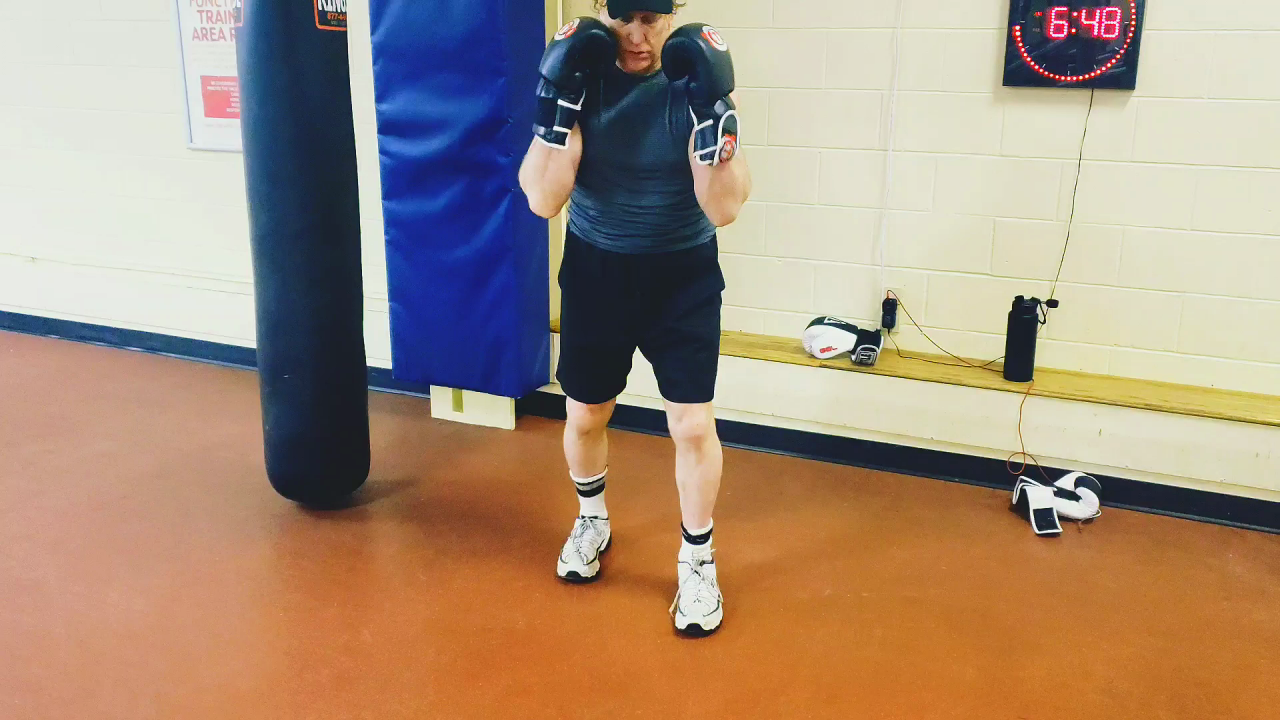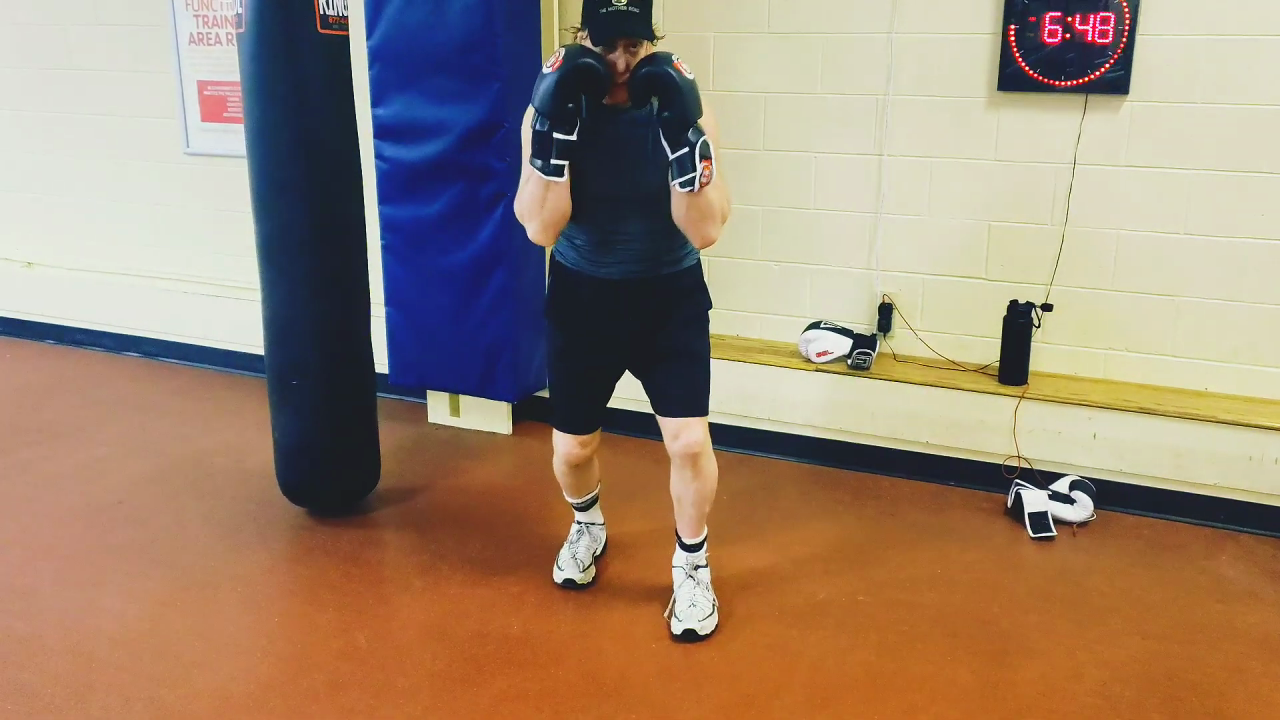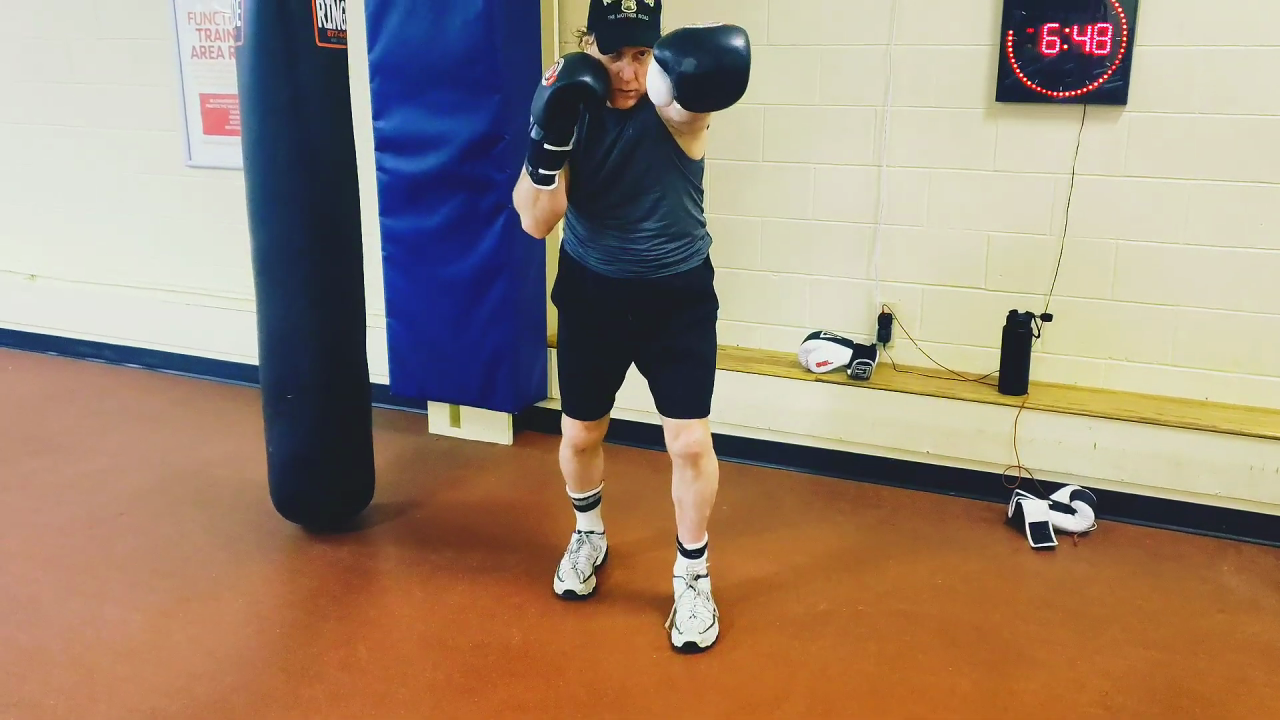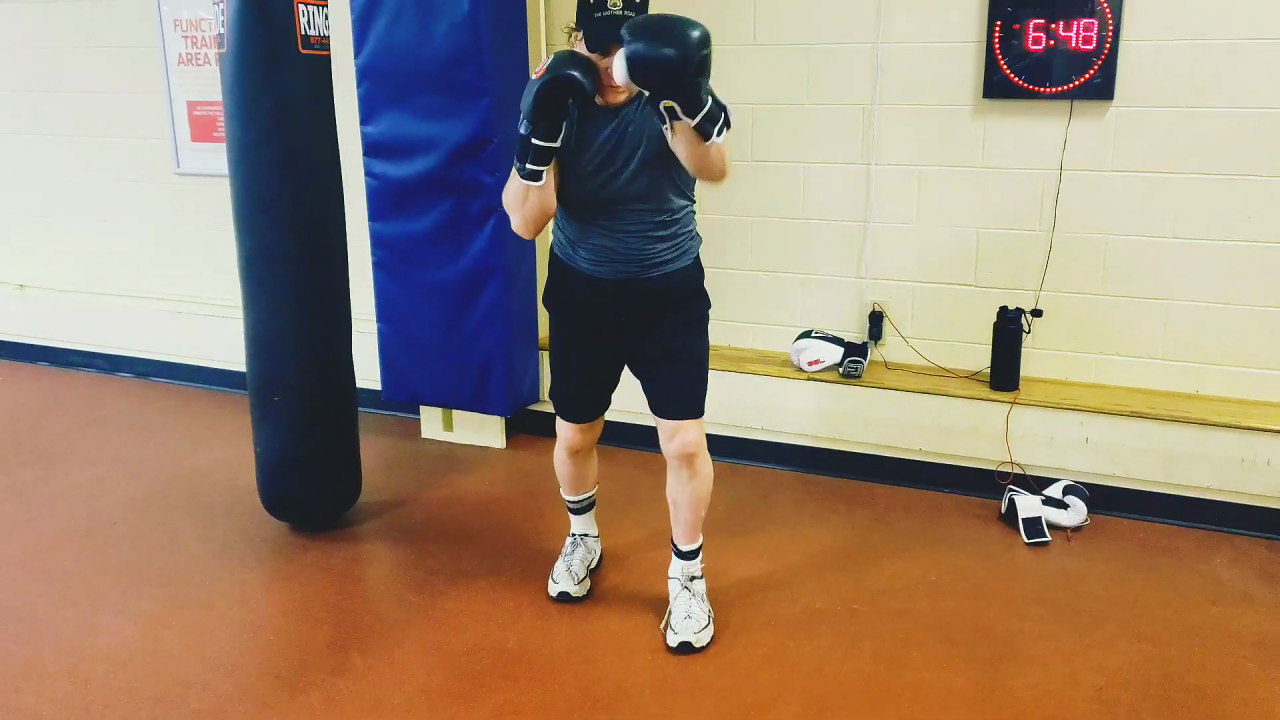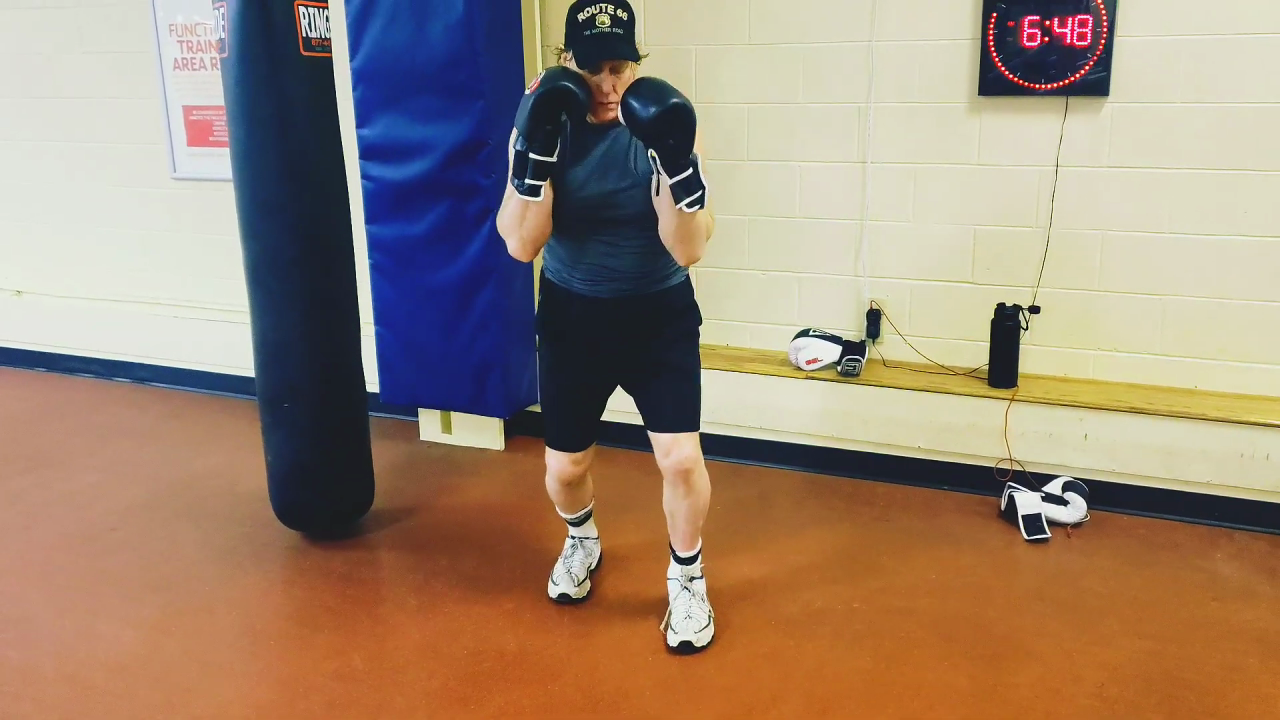
dt=1s
person 1, frame 1
left shoulder: (699, 82)
right shoulder: (578, 80)
left elbow: (724, 208)
right elbow: (542, 200)
left wrist: (713, 107)
right wrist: (558, 97)
left hip: (683, 276)
right hip: (596, 270)
left knee: (693, 424)
right knee: (585, 415)
left ankle: (697, 561)
right ankle: (592, 520)
person 1, frame 2
left shoulder: (680, 109)
right shoulder: (549, 110)
left elbow: (705, 231)
right elbow: (540, 229)
left wrist: (682, 131)
right wrist: (555, 126)
left hip: (671, 298)
right hip: (582, 298)
left knee: (690, 443)
right knee: (572, 446)
left ankle: (692, 566)
right ankle: (588, 526)
person 1, frame 3
left shoulder: (671, 102)
right shoulder: (569, 104)
left elbow: (691, 93)
right elbow: (535, 221)
left wrist: (697, 71)
right wrist: (550, 134)
left hip: (678, 294)
right hip: (592, 293)
left knee: (690, 443)
right knee: (580, 434)
left ankle: (693, 576)
right ankle: (589, 535)
person 1, frame 4
left shoulder: (666, 99)
right shoulder: (556, 104)
left elbow: (713, 167)
right elbow: (525, 222)
left wrist: (690, 94)
right wrist: (538, 131)
left hip: (669, 296)
right hip: (583, 294)
left knee: (685, 442)
right knee: (574, 434)
left ankle: (687, 576)
right ankle: (583, 537)
person 1, frame 5
left shoulder: (662, 129)
right shoulder: (541, 128)
left elbow: (689, 250)
right elbow: (521, 245)
left wrist: (677, 161)
right wrist: (536, 148)
left hip: (659, 316)
right hip: (573, 318)
left knee: (682, 461)
right knee: (565, 466)
left ankle: (686, 578)
right ankle: (582, 542)
